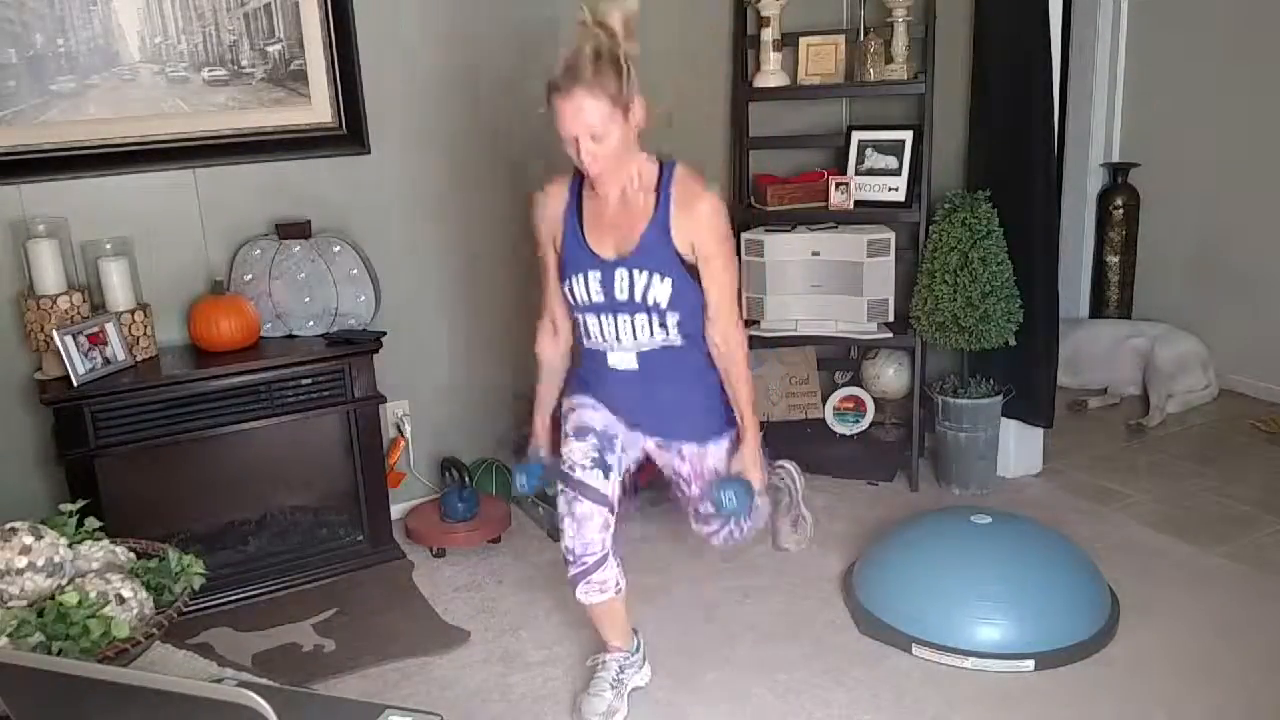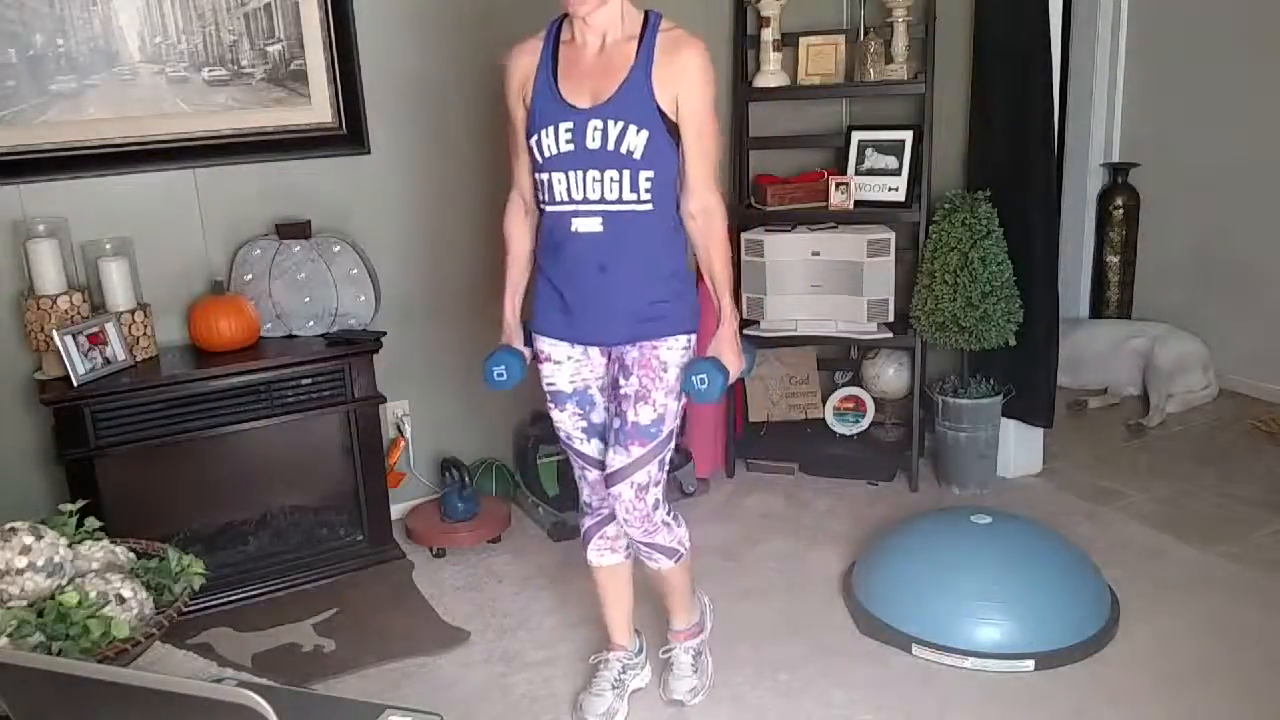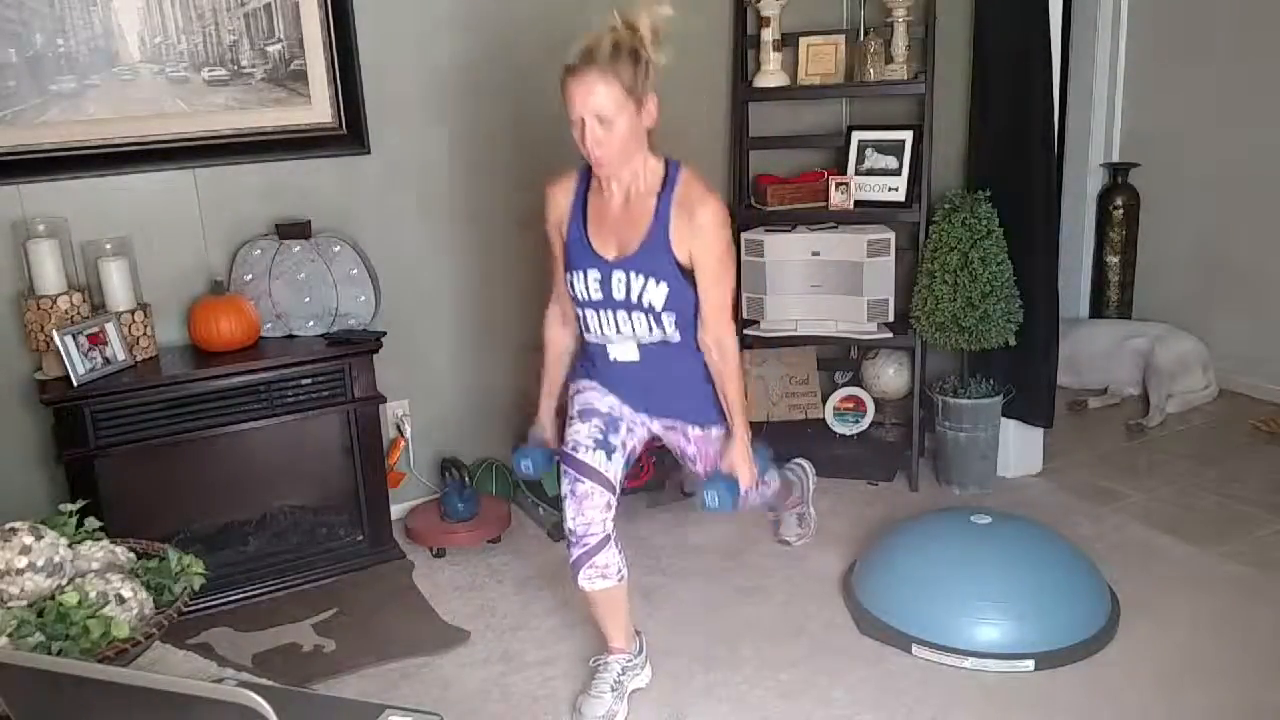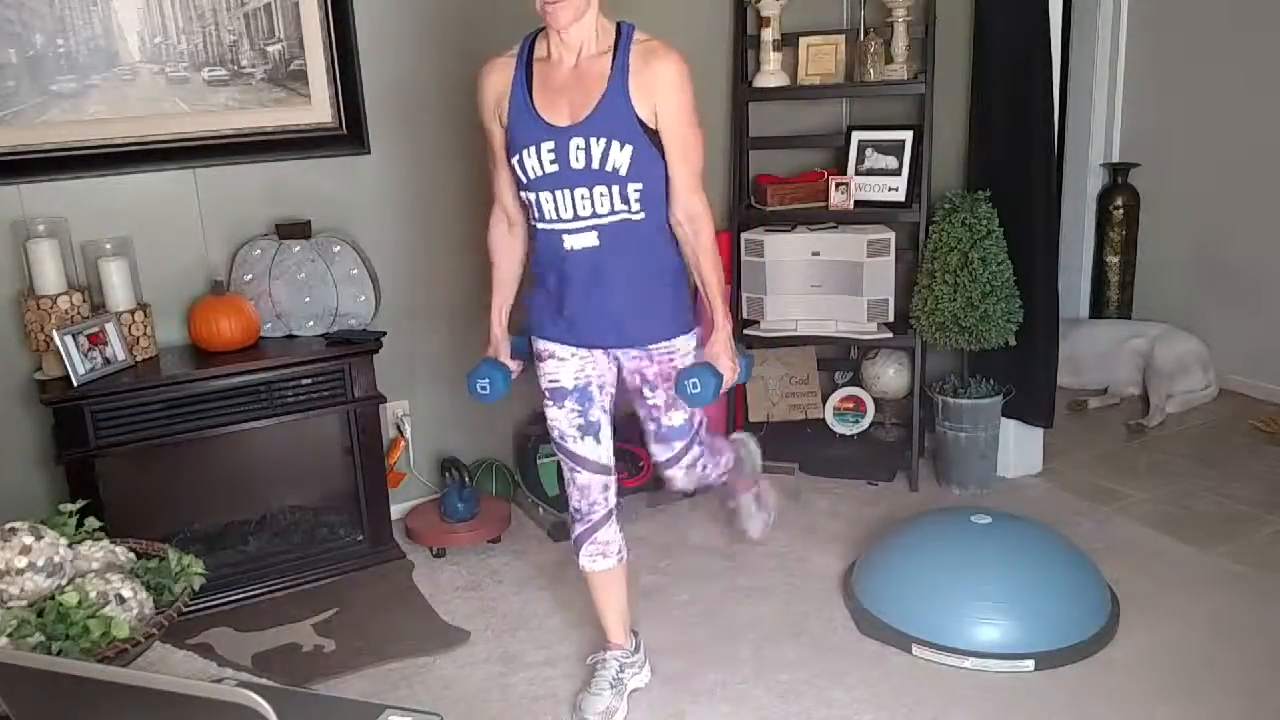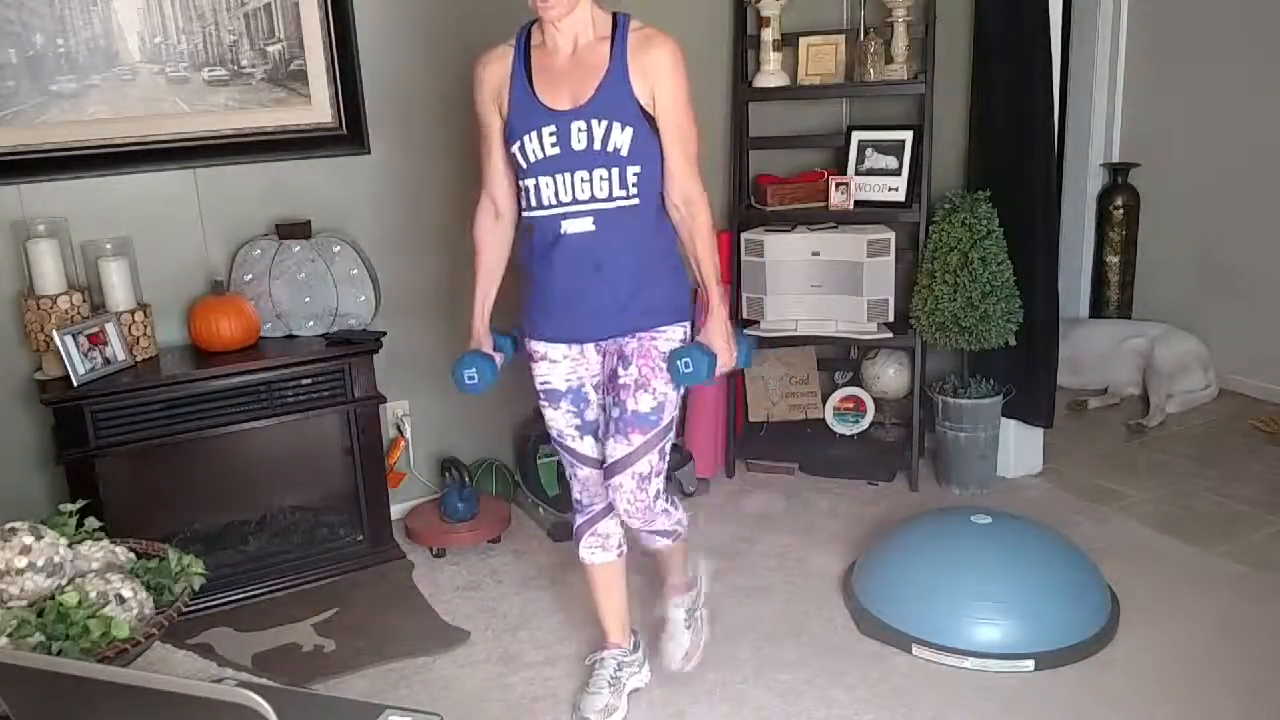
dt=0.4s
person 1, frame 1
left shoulder: (693, 205)
right shoulder: (554, 204)
left elbow: (724, 327)
right elbow: (555, 321)
left wrist: (746, 437)
right wrist: (541, 422)
left hip: (686, 409)
right hip: (600, 404)
left knee: (720, 521)
right knee: (581, 521)
left ankle: (780, 489)
right ankle: (621, 657)
person 1, frame 2
right shoulder: (528, 65)
left elbow: (702, 202)
right elbow: (524, 203)
left wrist: (727, 321)
right wrist: (509, 317)
left hip: (652, 320)
right hip: (562, 325)
left knee: (636, 500)
right knee: (597, 493)
left ankle: (689, 625)
right ankle: (621, 652)
person 1, frame 3
left shoulder: (692, 210)
right shoulder: (564, 200)
left elbow: (718, 333)
right elbow: (563, 311)
left wrist: (739, 439)
right wrist: (546, 408)
left hip: (688, 394)
right hip: (603, 388)
right knee: (584, 518)
left ankle: (787, 483)
right ankle: (622, 655)
person 1, frame 4
left shoulder: (653, 69)
right shoulder: (501, 79)
left elbow: (693, 206)
right elbow: (508, 210)
left wrist: (722, 326)
right wrist: (497, 323)
left hip: (651, 322)
right hip: (564, 333)
left knee: (687, 465)
right knee: (588, 497)
left ankle: (740, 460)
right ankle: (621, 654)
person 1, frame 5
right shoulder: (499, 70)
left elbow: (685, 192)
right elbow: (496, 206)
left wrist: (716, 308)
right wrist: (480, 317)
left hip: (647, 314)
right hip: (556, 324)
left knee: (633, 486)
right knee: (589, 492)
left ankle: (683, 579)
right ankle: (619, 652)
